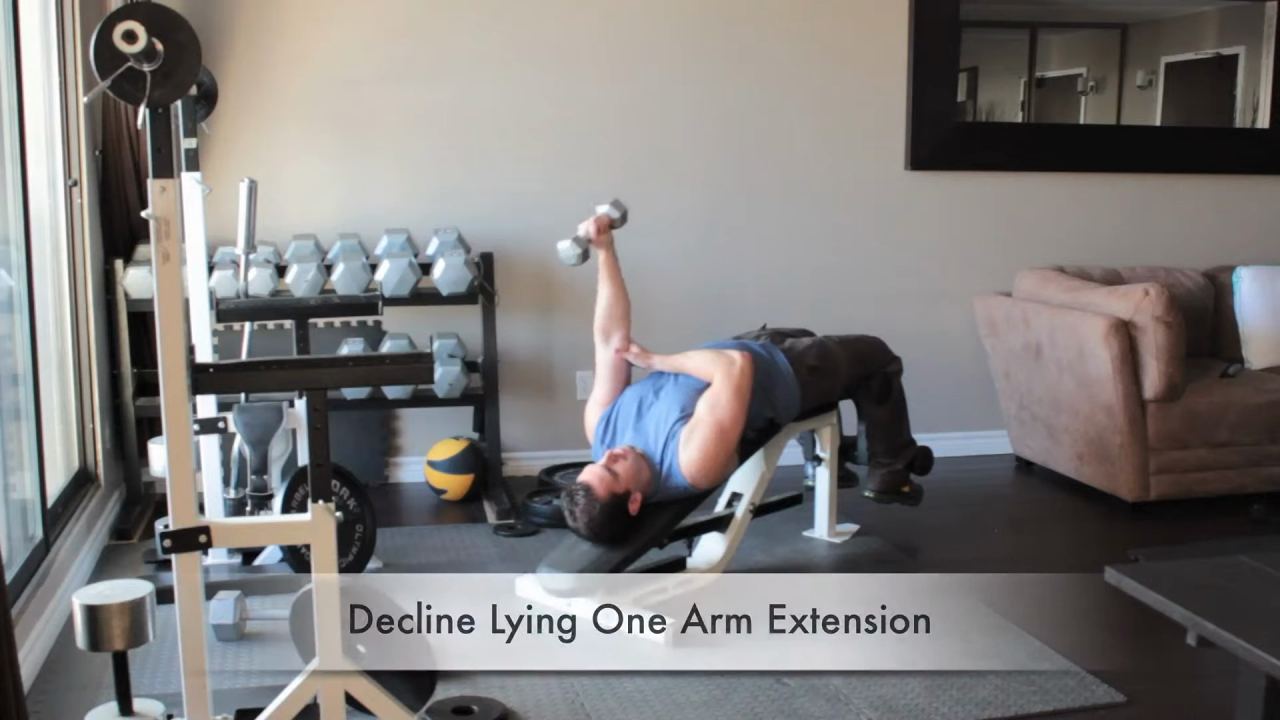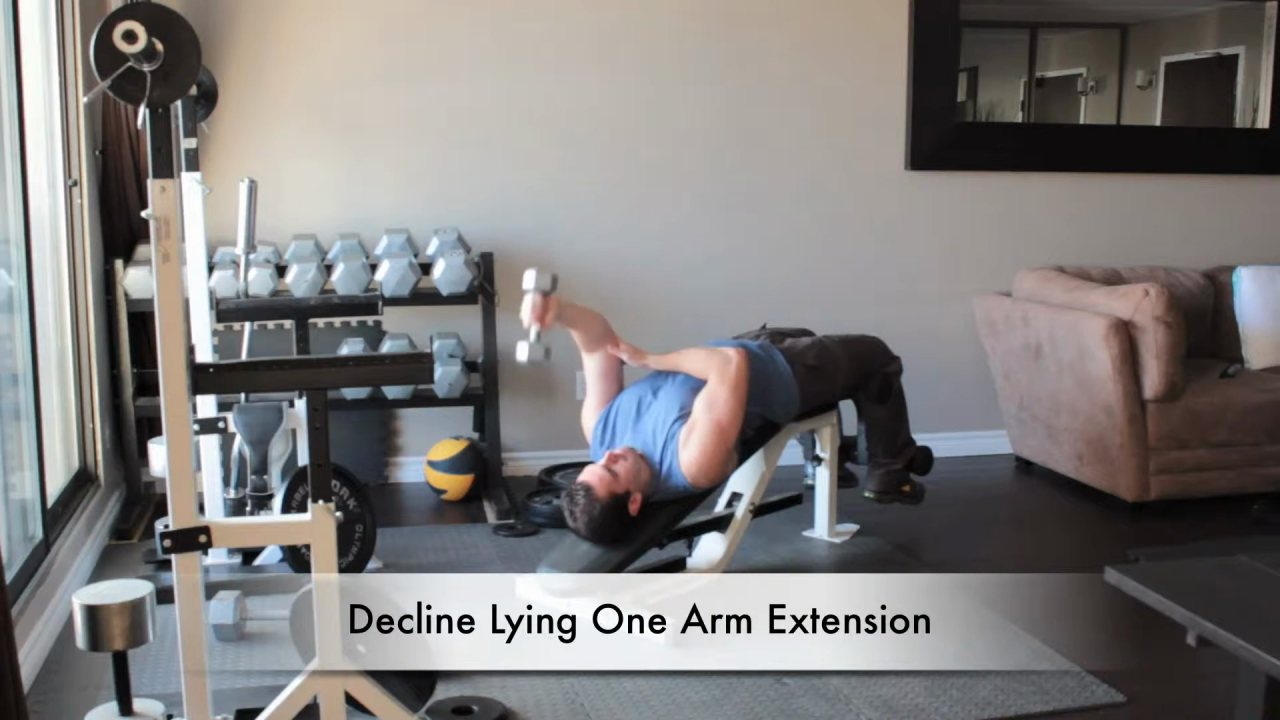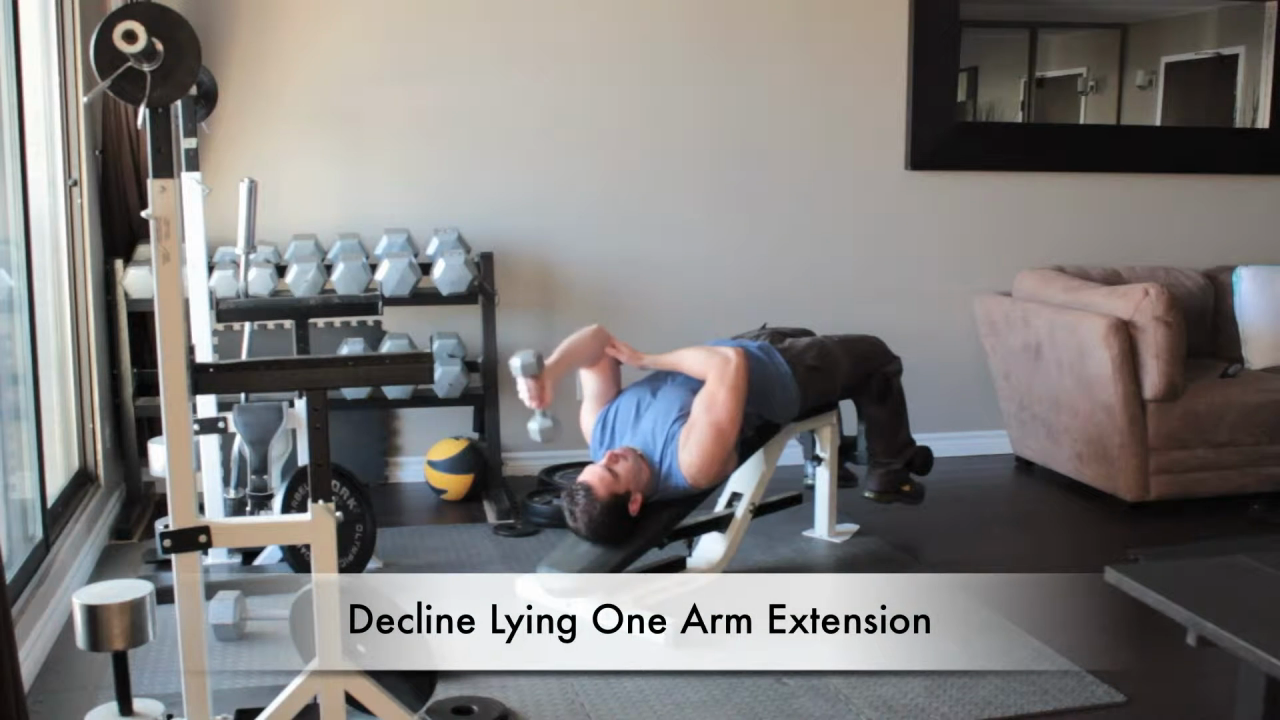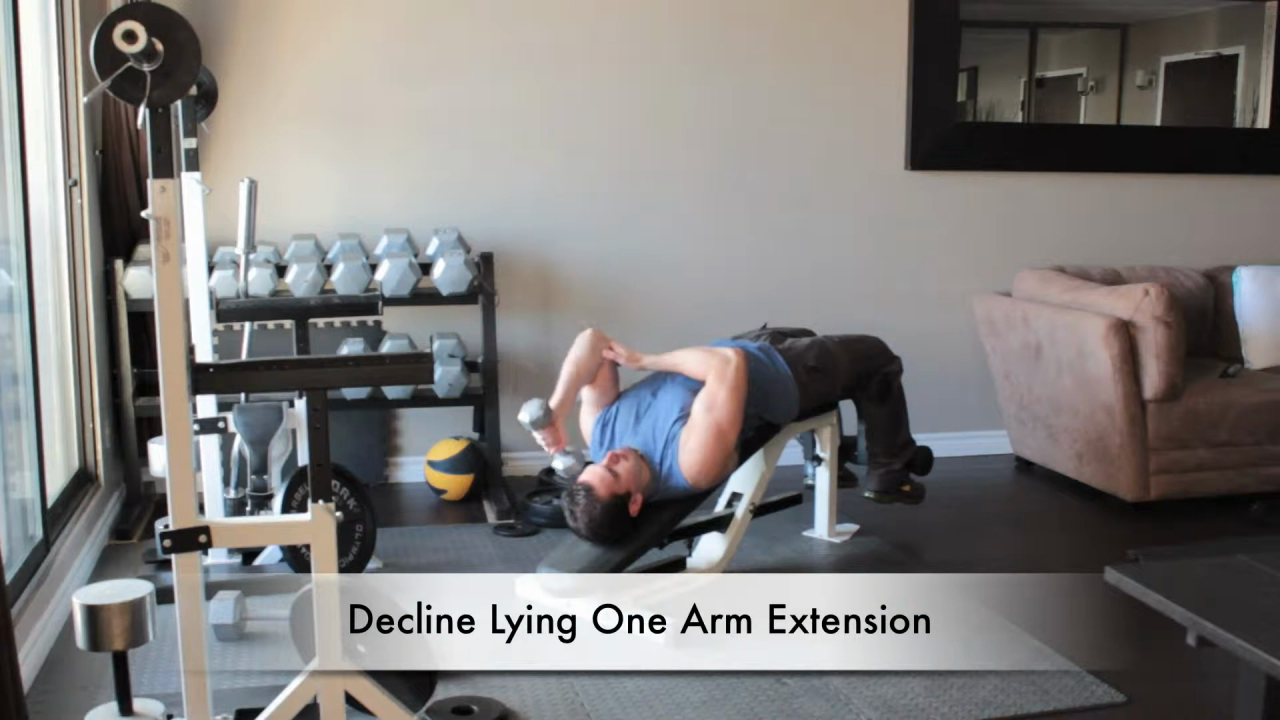
dt=0.5s
person 1, frame 1
left shoulder: (600, 426)
right shoulder: (693, 464)
left elbow: (611, 338)
right elbow: (736, 366)
left wrist: (606, 249)
right wrist: (657, 360)
left knee: (804, 339)
right knee: (876, 357)
right ankle: (890, 474)
person 1, frame 2
left shoulder: (599, 427)
right shoulder: (691, 465)
left elbow: (598, 342)
right elbow: (732, 365)
left wrist: (555, 307)
right wrist: (648, 358)
left knee: (804, 338)
right knee: (876, 358)
right ankle: (890, 473)
person 1, frame 3
left shoulder: (598, 429)
right shoulder: (693, 464)
left elbow: (597, 337)
right elbow: (730, 363)
left wrist: (546, 372)
right wrist: (645, 359)
left knee: (804, 338)
right knee: (877, 358)
right ankle: (890, 474)
person 1, frame 4
left shoulder: (598, 429)
right shoulder: (692, 465)
left elbow: (592, 339)
right elbow: (728, 364)
left wrist: (555, 409)
right wrist: (644, 360)
left knee: (807, 340)
right knee: (877, 358)
right ankle: (889, 474)
